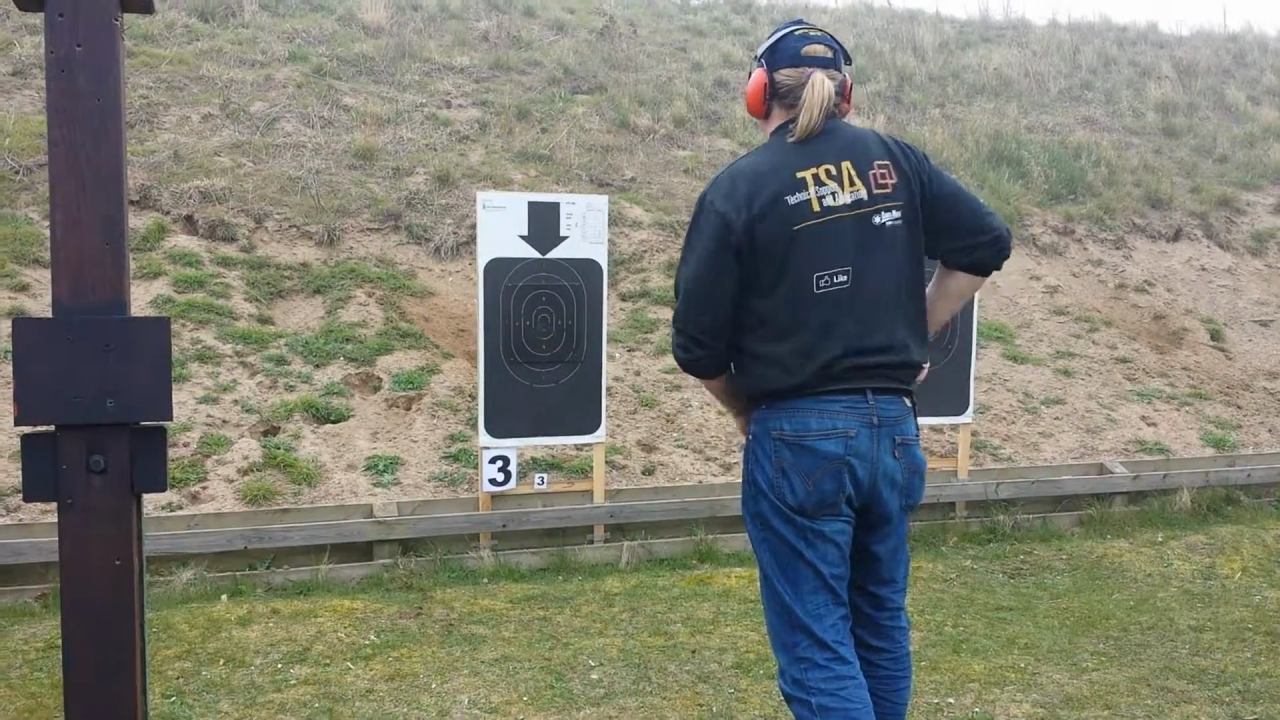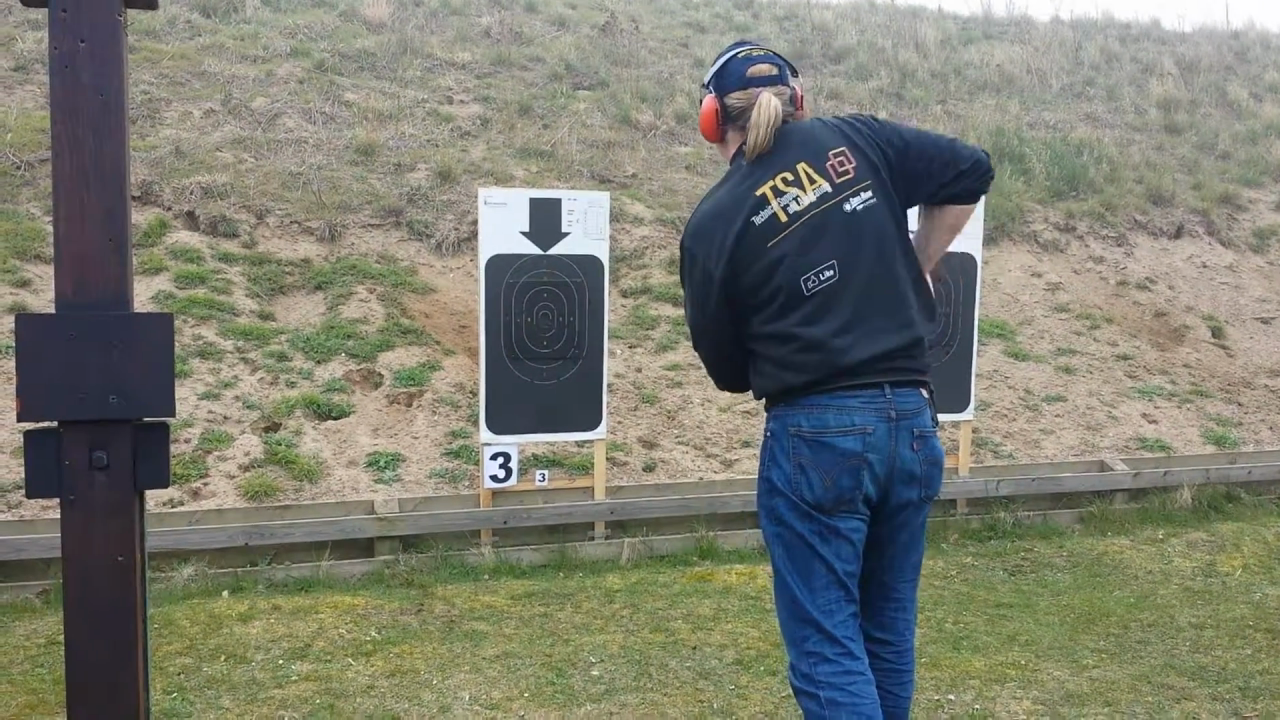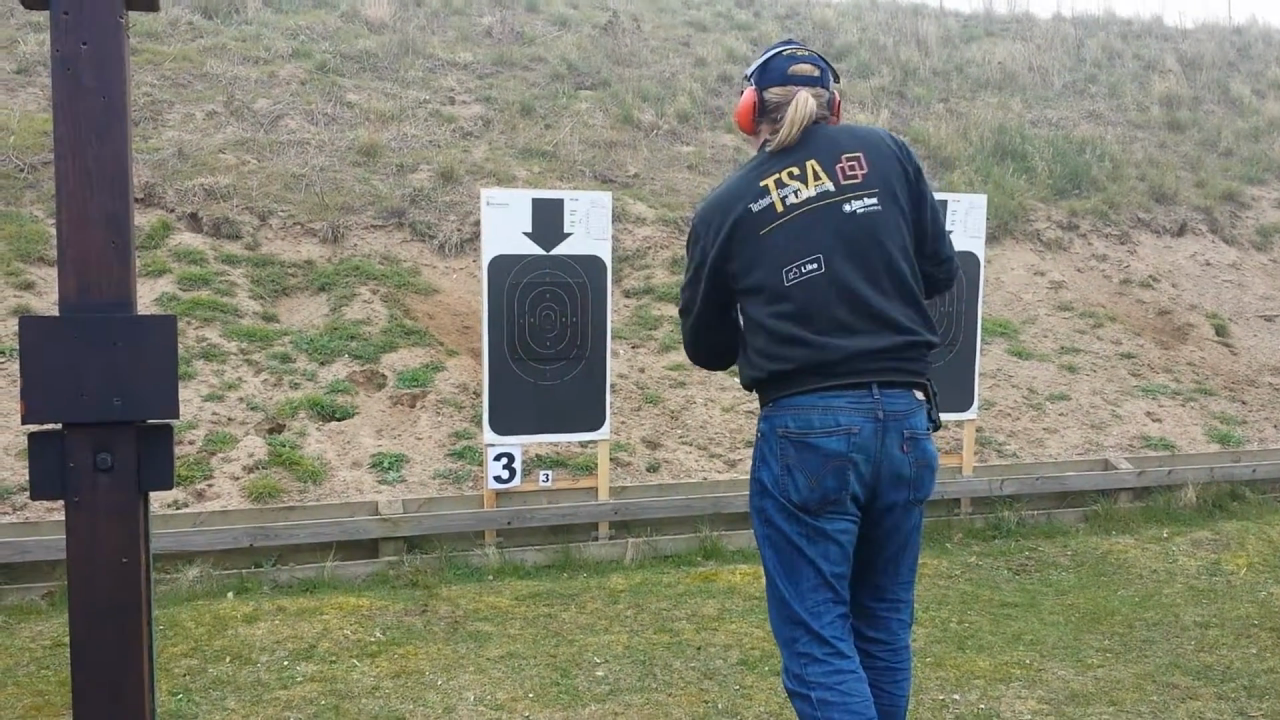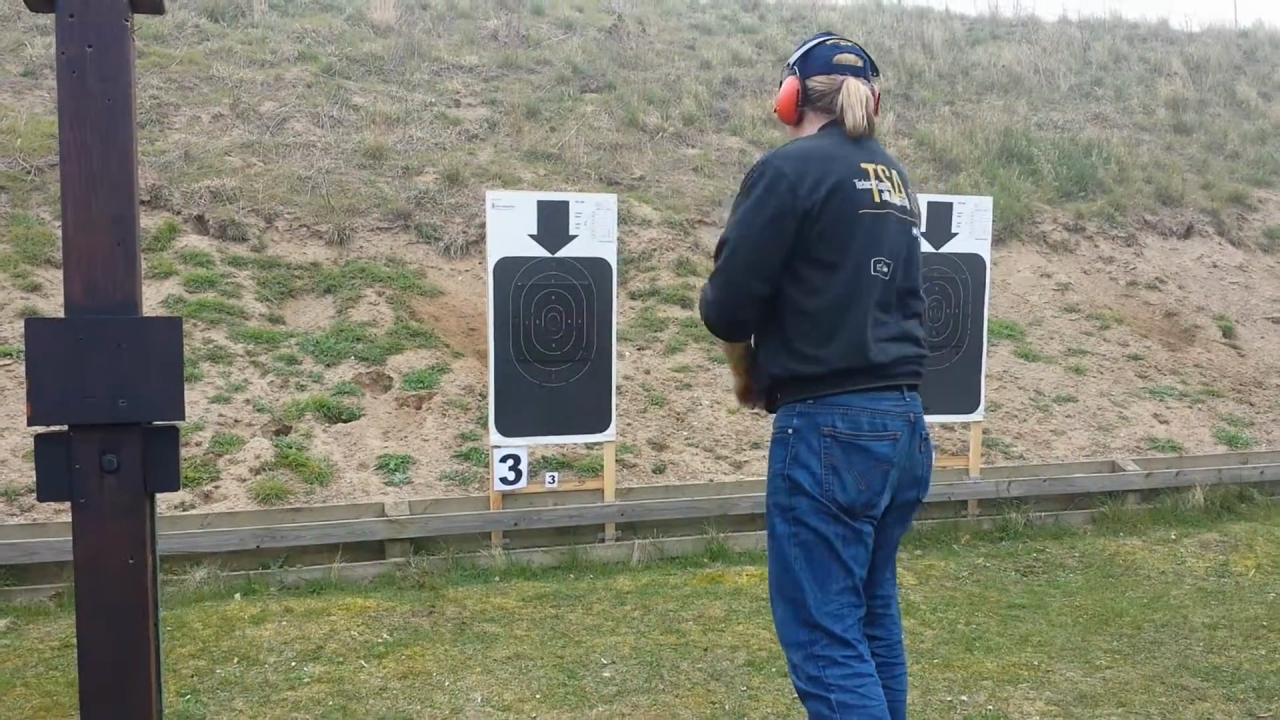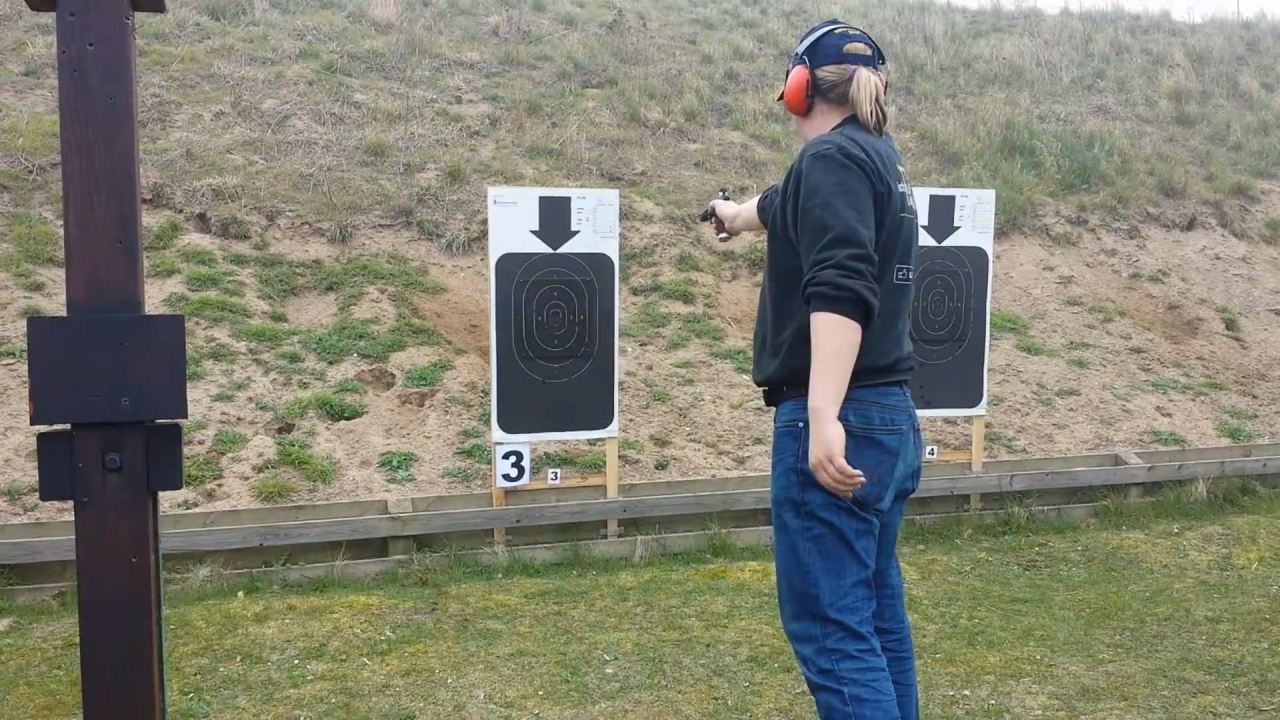
dt=0.5s
person 1, frame 1
left shoulder: (736, 190)
right shoulder: (895, 160)
left elbow: (697, 346)
right elbow: (986, 246)
left wrist: (744, 406)
left hip: (798, 436)
right hip: (891, 429)
left knee: (816, 643)
right knee: (881, 623)
person 1, frame 2
left shoulder: (712, 224)
right shoulder: (855, 141)
left elbow: (728, 369)
right elbow: (969, 172)
right wrist: (914, 268)
left hip: (815, 436)
right hip: (909, 423)
left knee: (824, 640)
right knee: (887, 625)
person 1, frame 3
left shoulder: (723, 209)
right shoulder: (884, 154)
left elbow: (707, 346)
right elbow: (938, 272)
left hip: (805, 432)
right hip: (903, 423)
left knee: (817, 638)
right knee: (883, 625)
person 1, frame 4
left shoulder: (787, 169)
right shoulder: (897, 181)
left elbow: (727, 306)
left wrist: (747, 371)
left hip: (829, 429)
right hip: (904, 423)
left knee: (824, 634)
right knee: (872, 617)
person 1, frame 5
left shoulder: (831, 159)
right shoulder: (878, 158)
left elbow: (840, 289)
left wrist: (825, 418)
right wrist: (736, 212)
left hip: (838, 424)
right hip: (889, 420)
left knee: (832, 626)
right knee: (877, 614)
